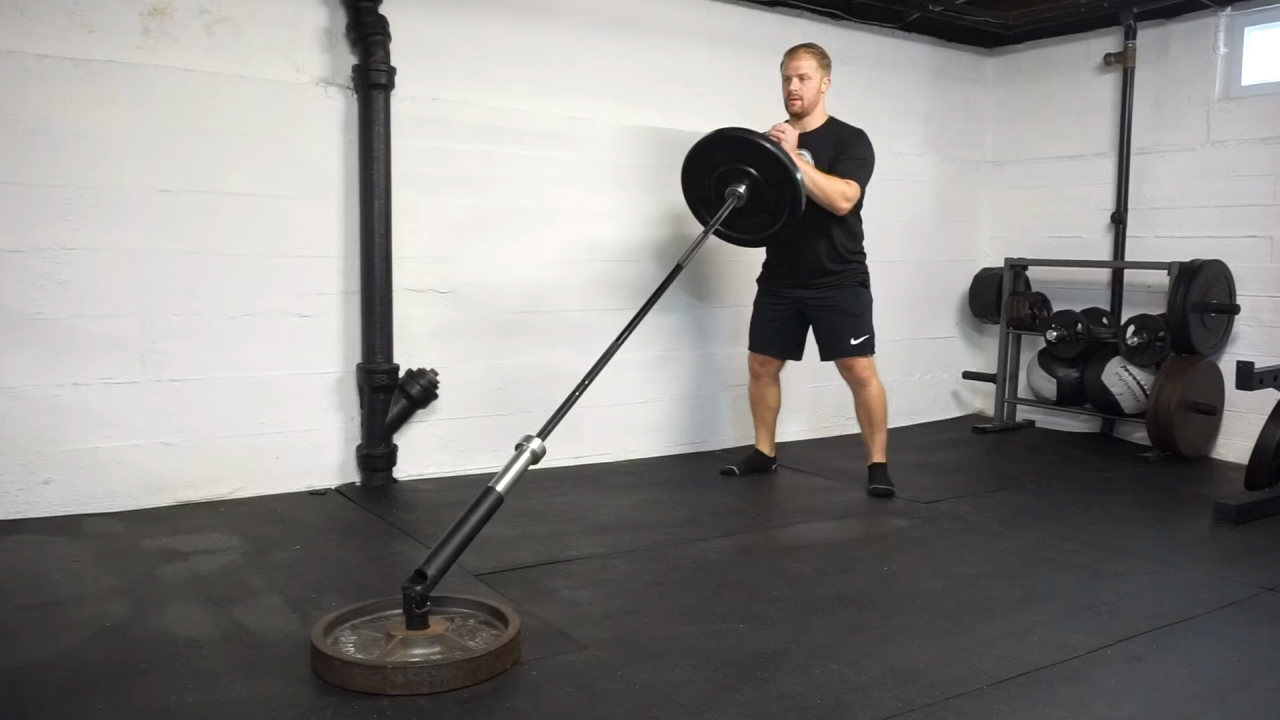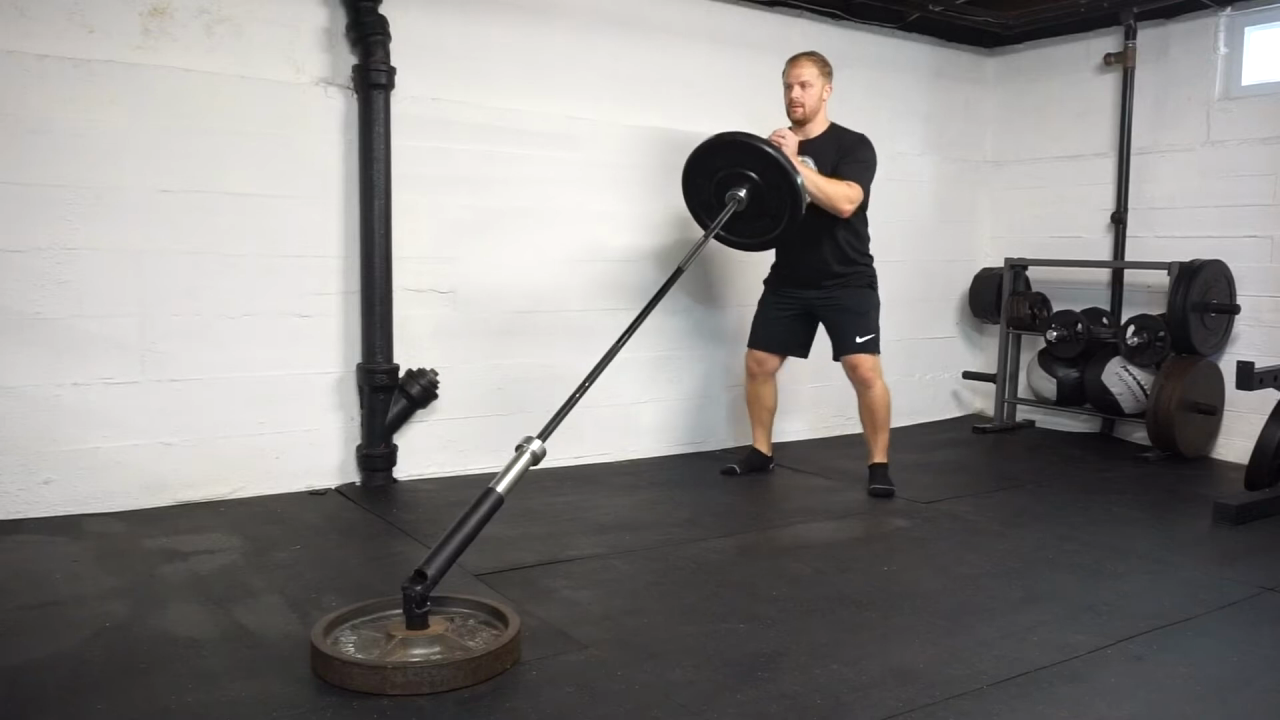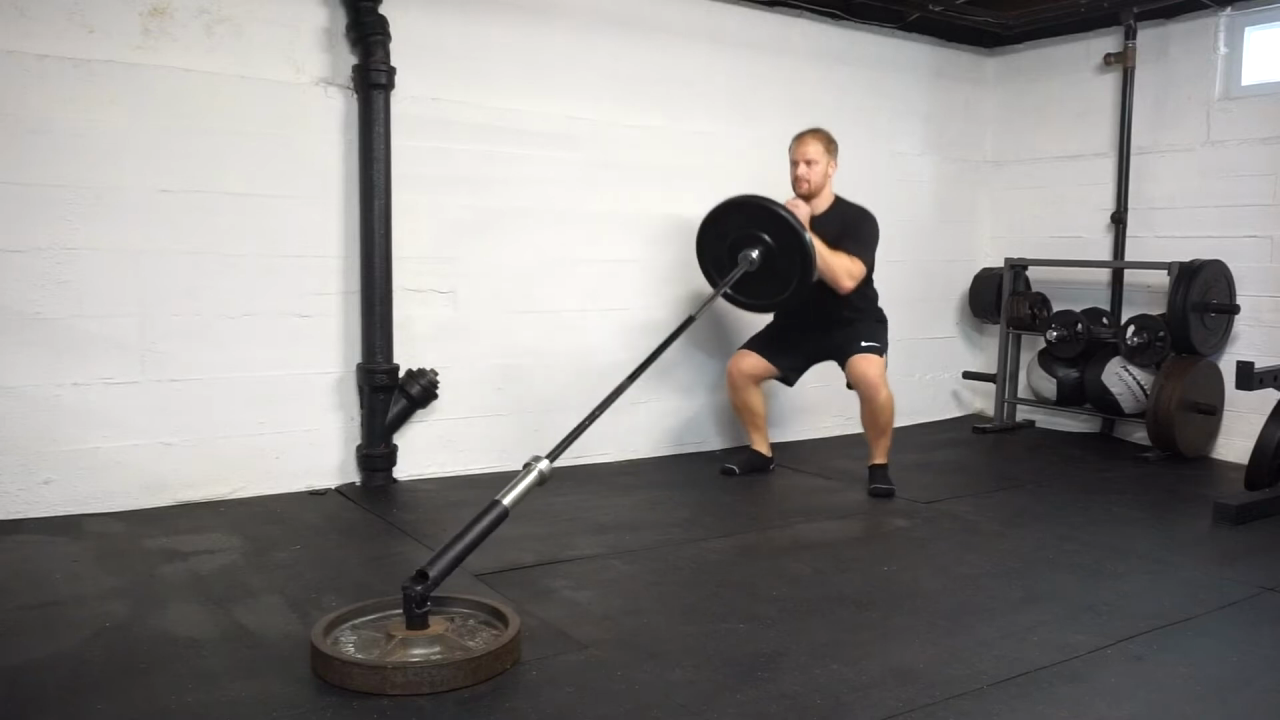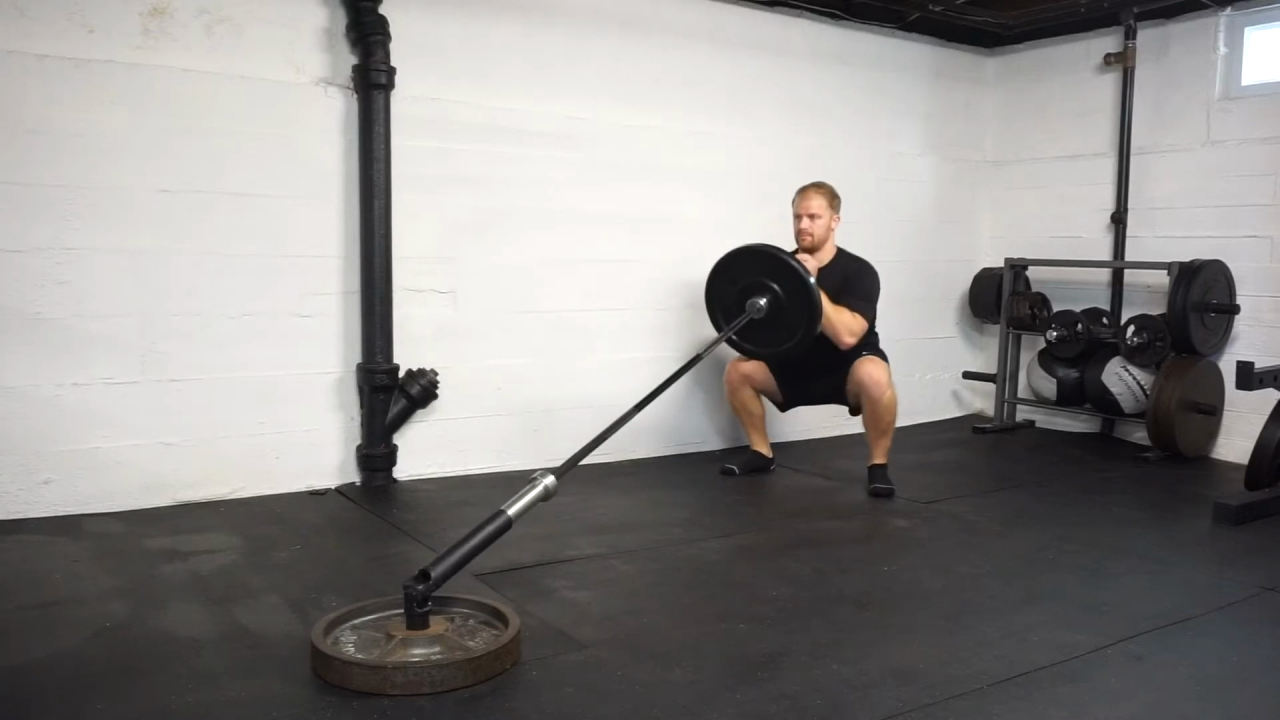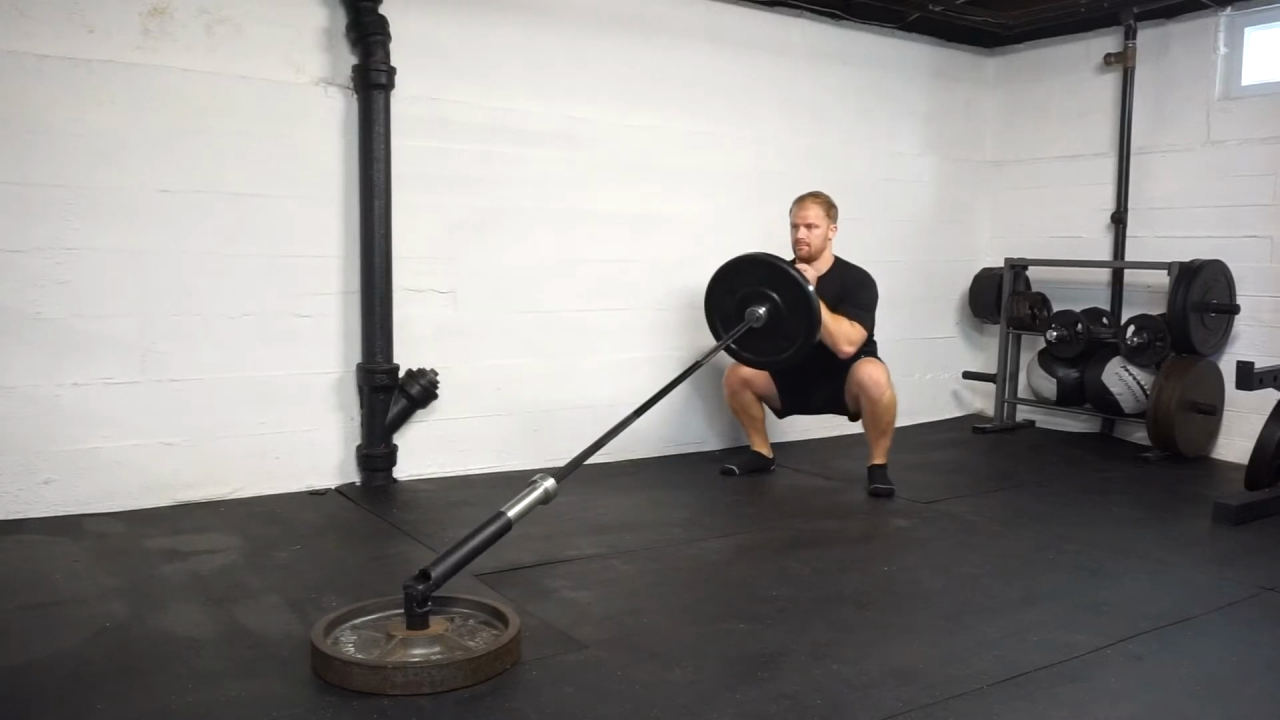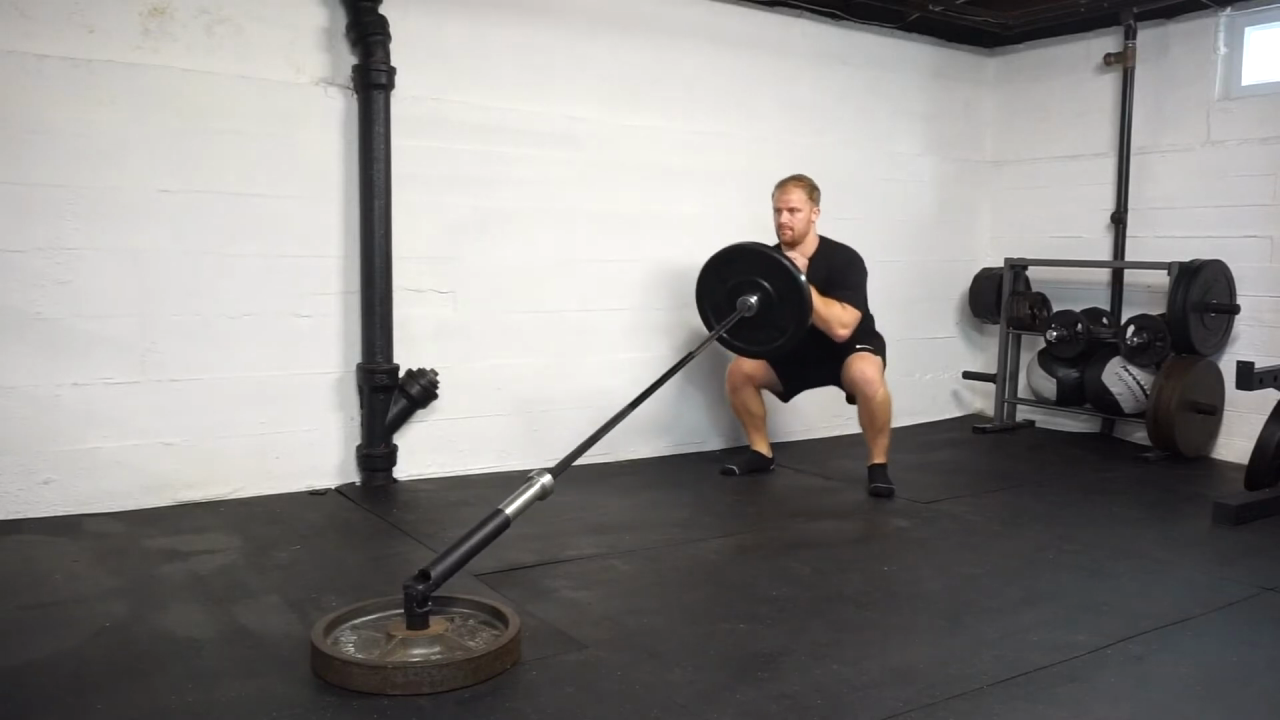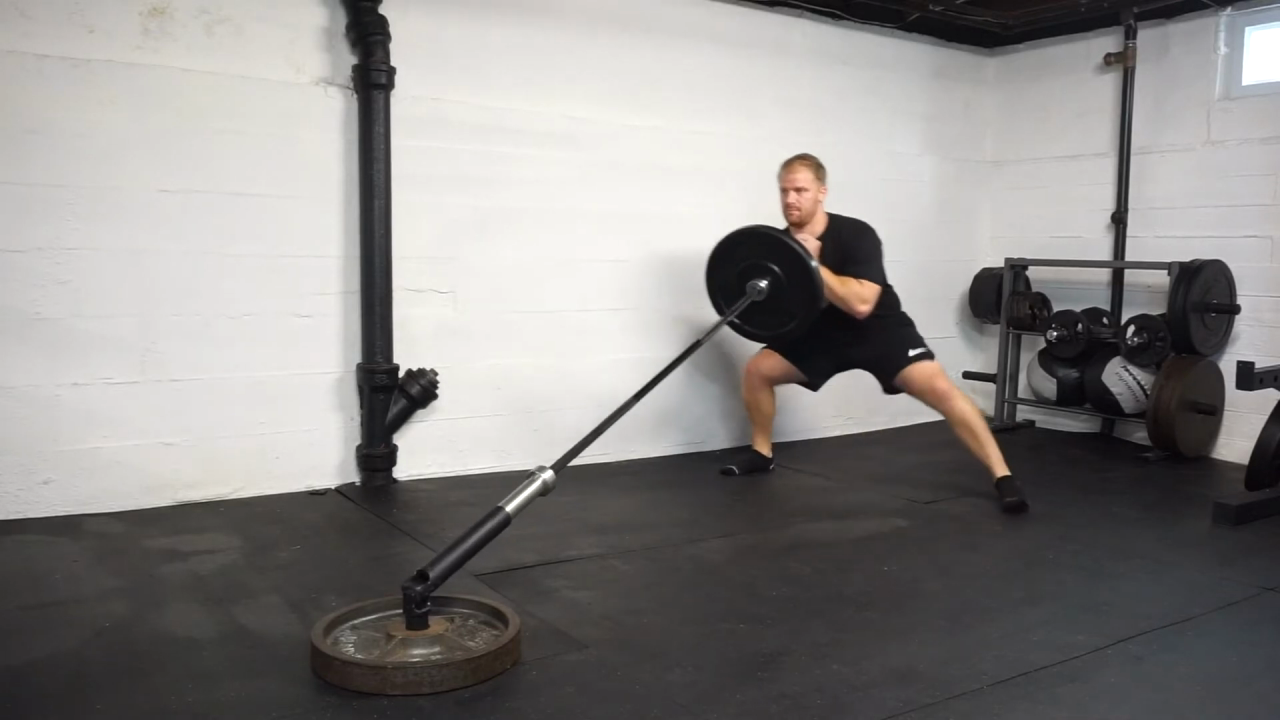
dt=0.5s
person 1, frame 1
left shoulder: (849, 140)
right shoulder: (770, 140)
left elbow: (842, 199)
left wrist: (793, 159)
left hip: (838, 279)
right hip: (780, 278)
left knee: (858, 371)
right knee: (762, 365)
left ankle: (877, 464)
right ankle: (764, 452)
person 1, frame 2
left shoulder: (852, 145)
right shoulder: (774, 146)
left elbow: (845, 202)
left wrist: (795, 163)
left hip: (845, 281)
right hip: (788, 281)
left knee: (864, 370)
right knee: (758, 365)
left ankle: (879, 464)
right ankle: (761, 451)
person 1, frame 3
left shoulder: (856, 220)
left elbow: (845, 279)
left wrist: (804, 232)
left hip: (853, 323)
right hip: (797, 321)
left knee: (869, 376)
right knee: (739, 368)
left ankle: (878, 465)
right ankle: (760, 451)
person 1, frame 4
left shoulder: (858, 272)
left elbow: (847, 336)
left hip: (848, 367)
right hip: (800, 364)
left knee: (874, 377)
right knee: (738, 372)
left ankle: (878, 465)
right ankle: (761, 452)
person 1, frame 5
left shoulder: (856, 281)
left elbow: (846, 346)
left hip: (845, 380)
right hip: (798, 375)
left knee: (873, 377)
right knee: (737, 376)
left ankle: (878, 466)
right ankle: (761, 452)
person 1, frame 6
left shoulder: (843, 260)
left elbow: (841, 328)
left hip: (850, 348)
right hip: (797, 349)
left knee: (865, 376)
right knee: (739, 371)
left ankle: (878, 464)
right ankle: (761, 451)
person 1, frame 7
left shoulder: (856, 236)
left elbow: (862, 305)
left wrist: (814, 266)
left hip: (880, 331)
right hip: (822, 332)
left knee: (938, 388)
right knee: (757, 369)
left ankle: (1002, 476)
right ankle: (761, 452)
